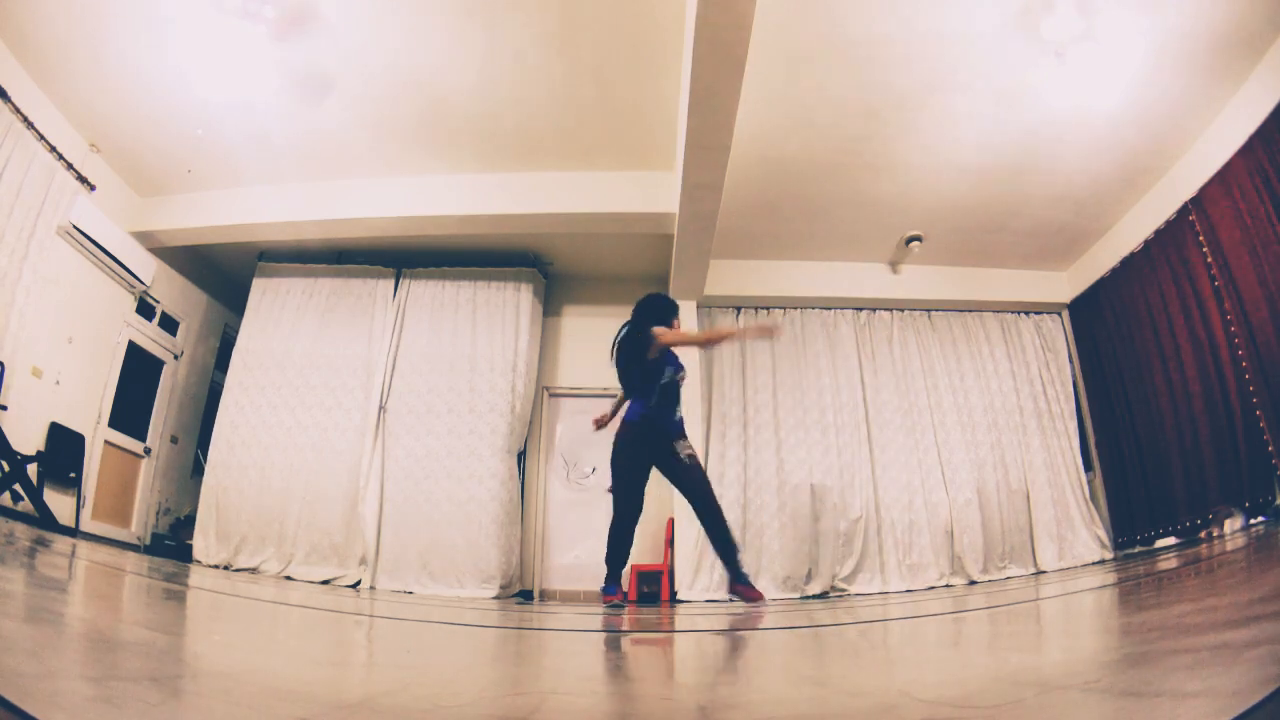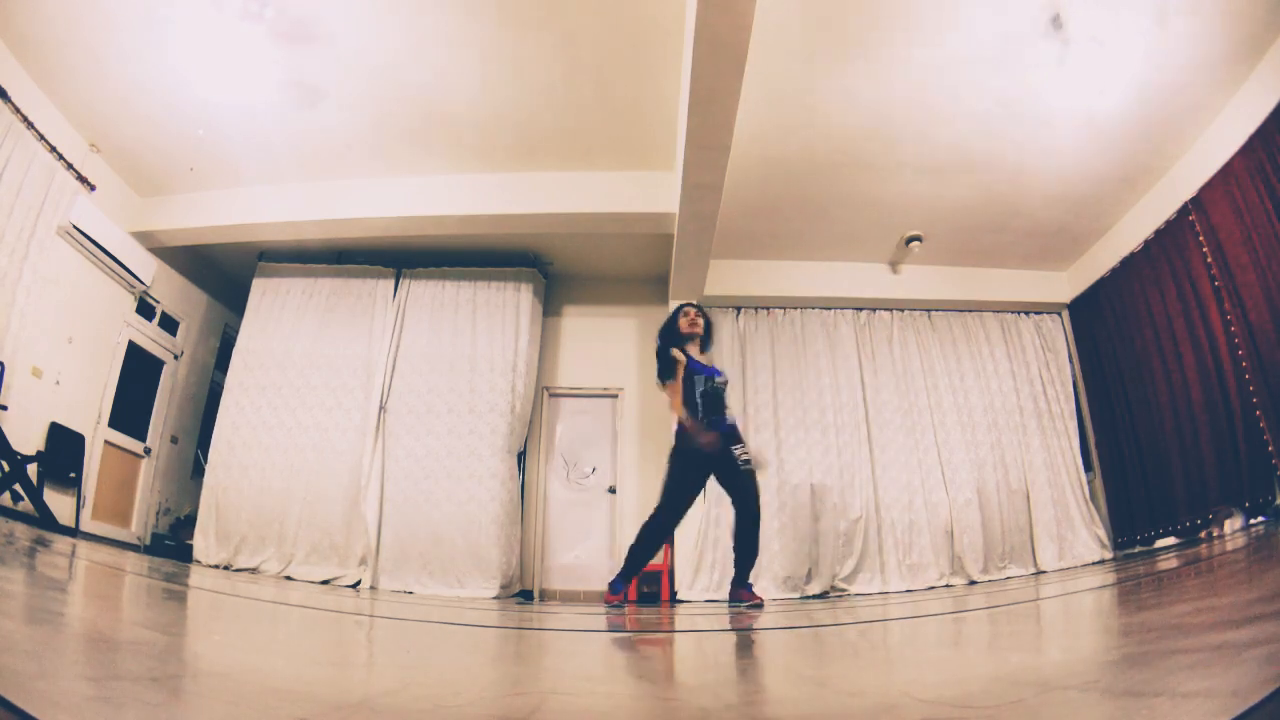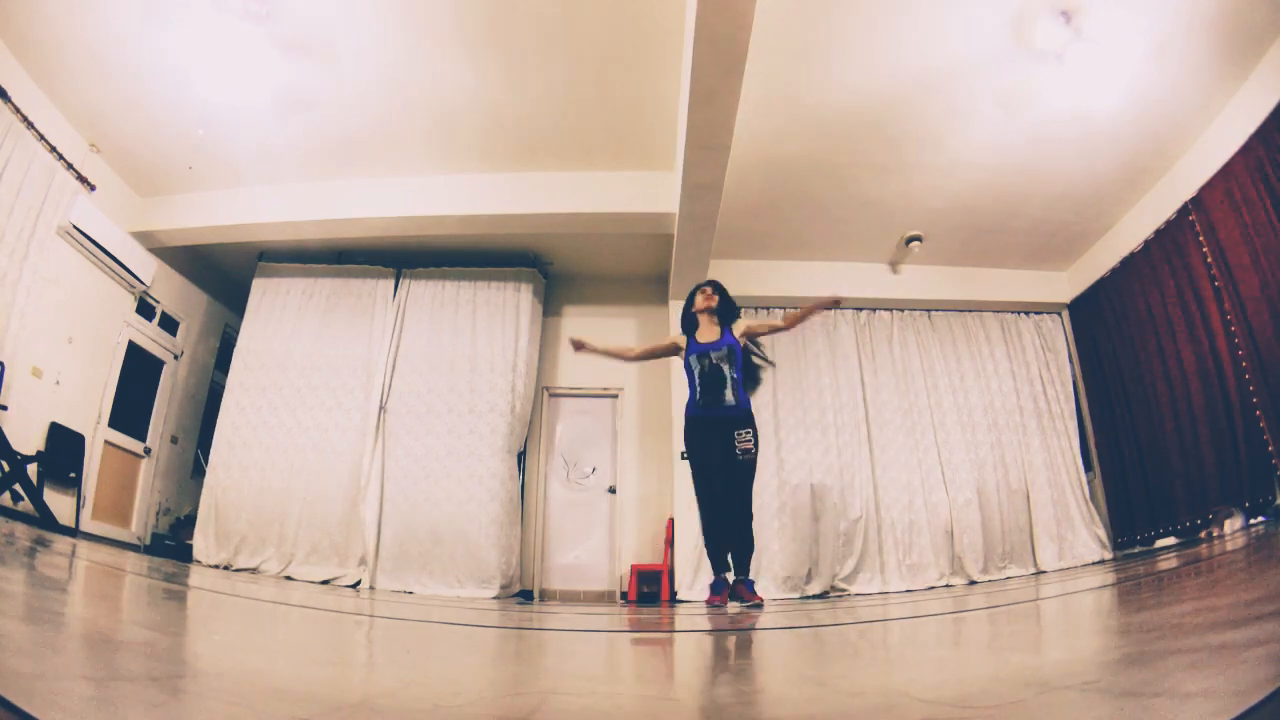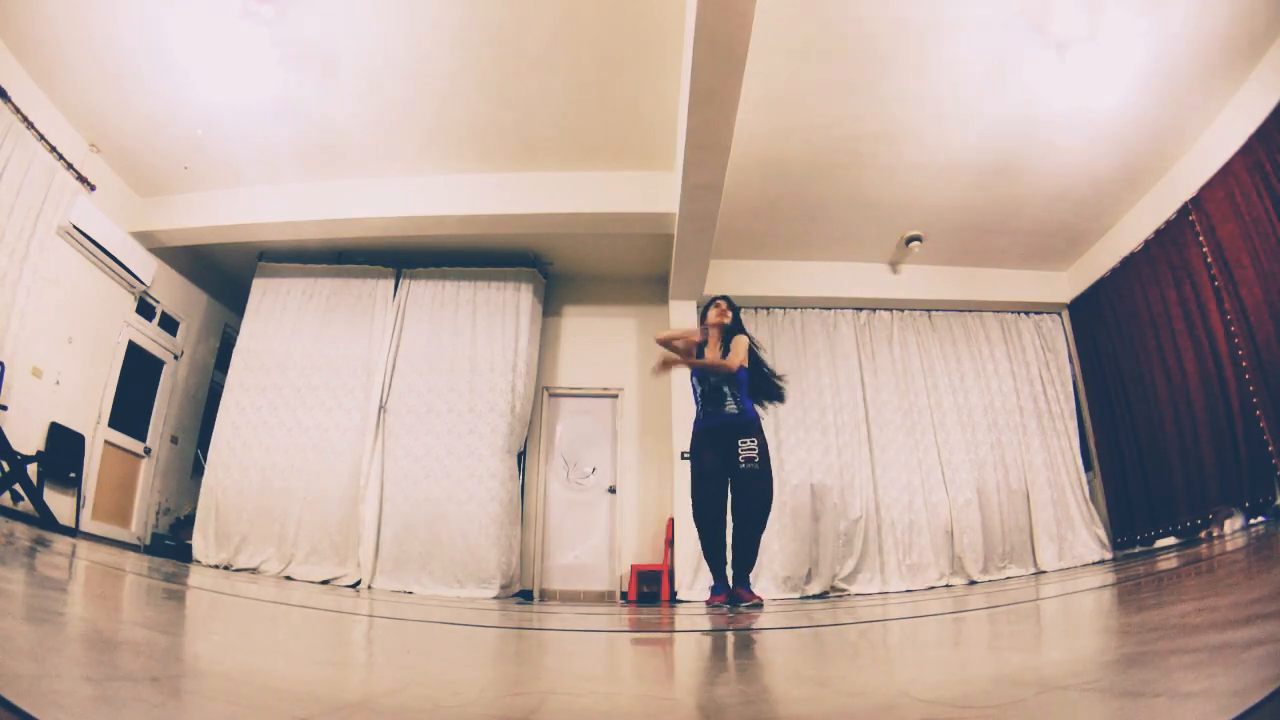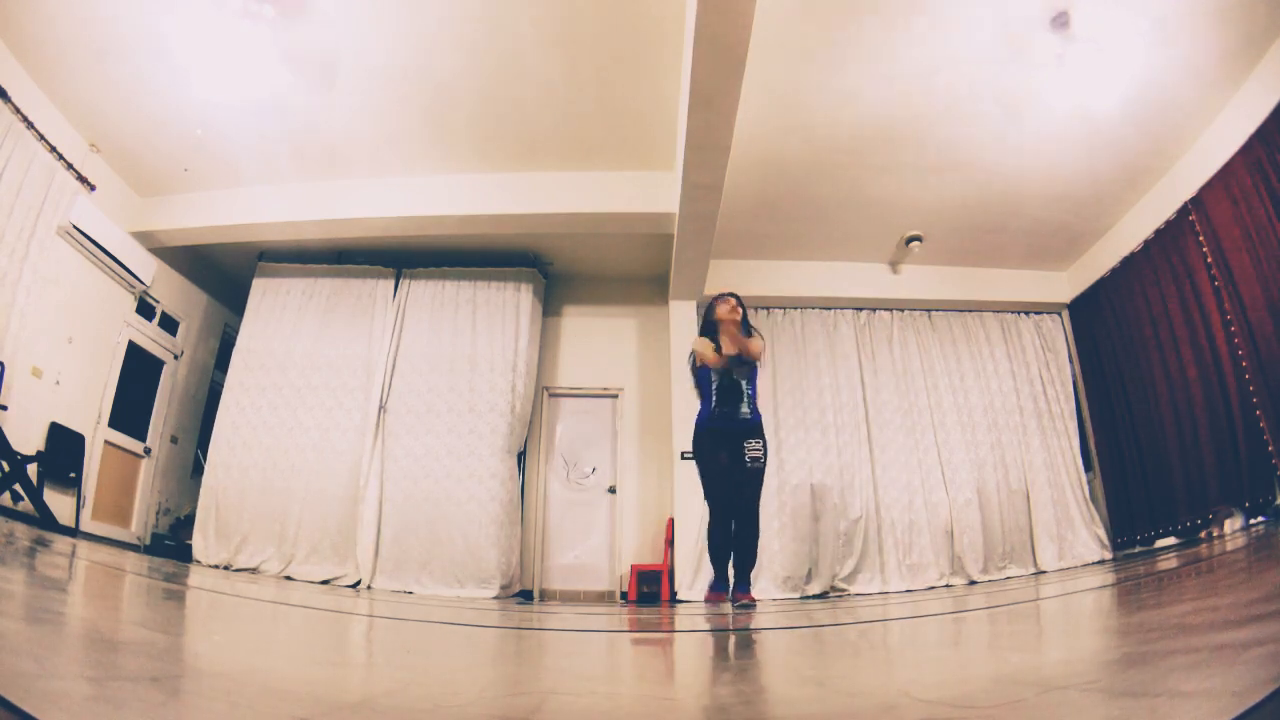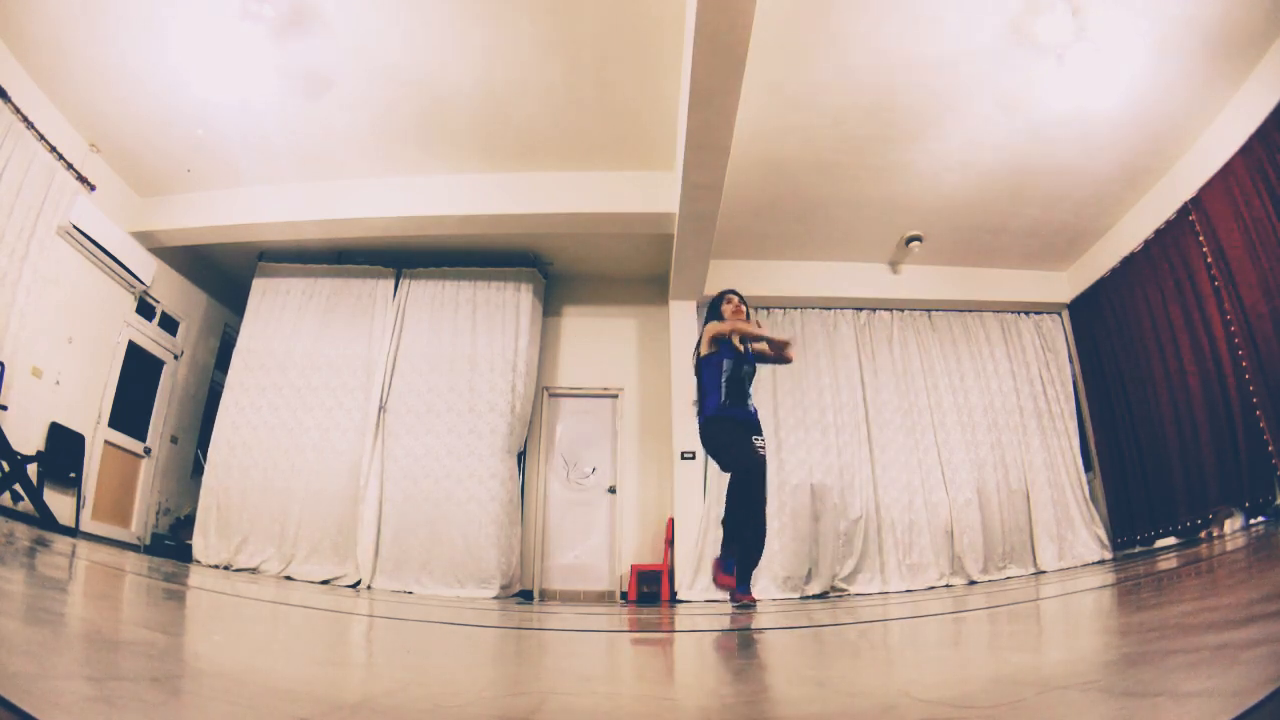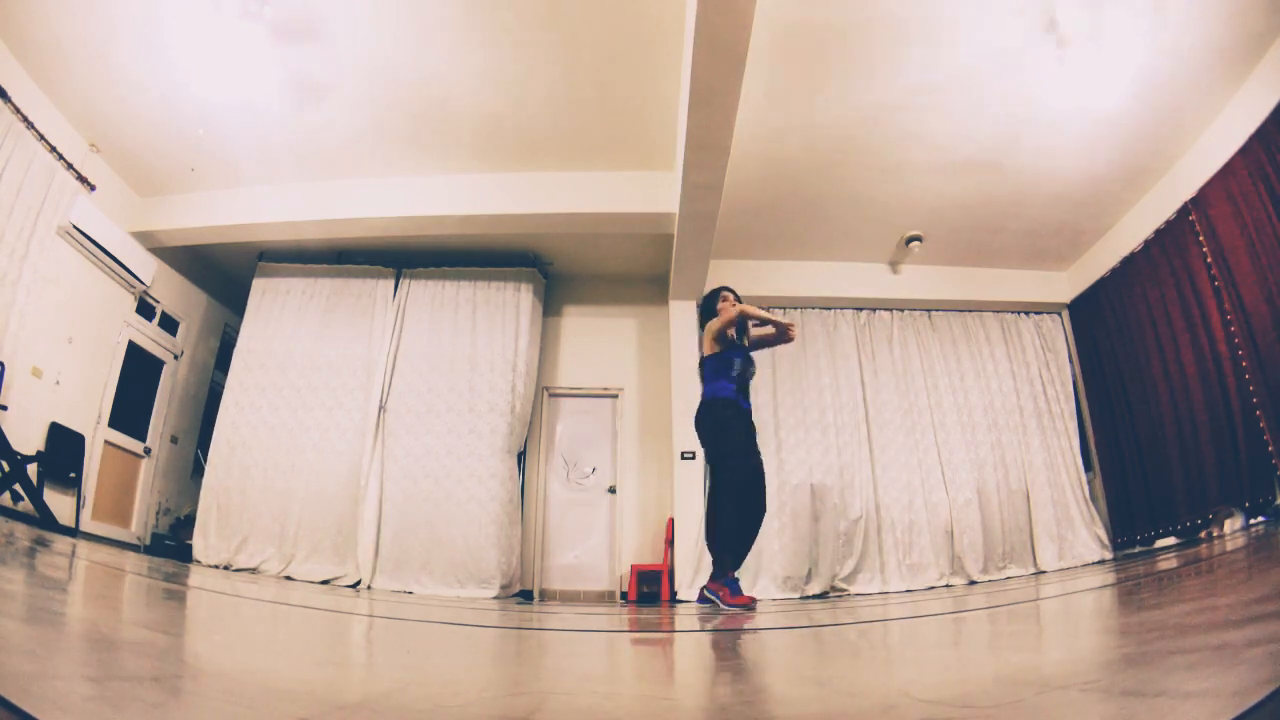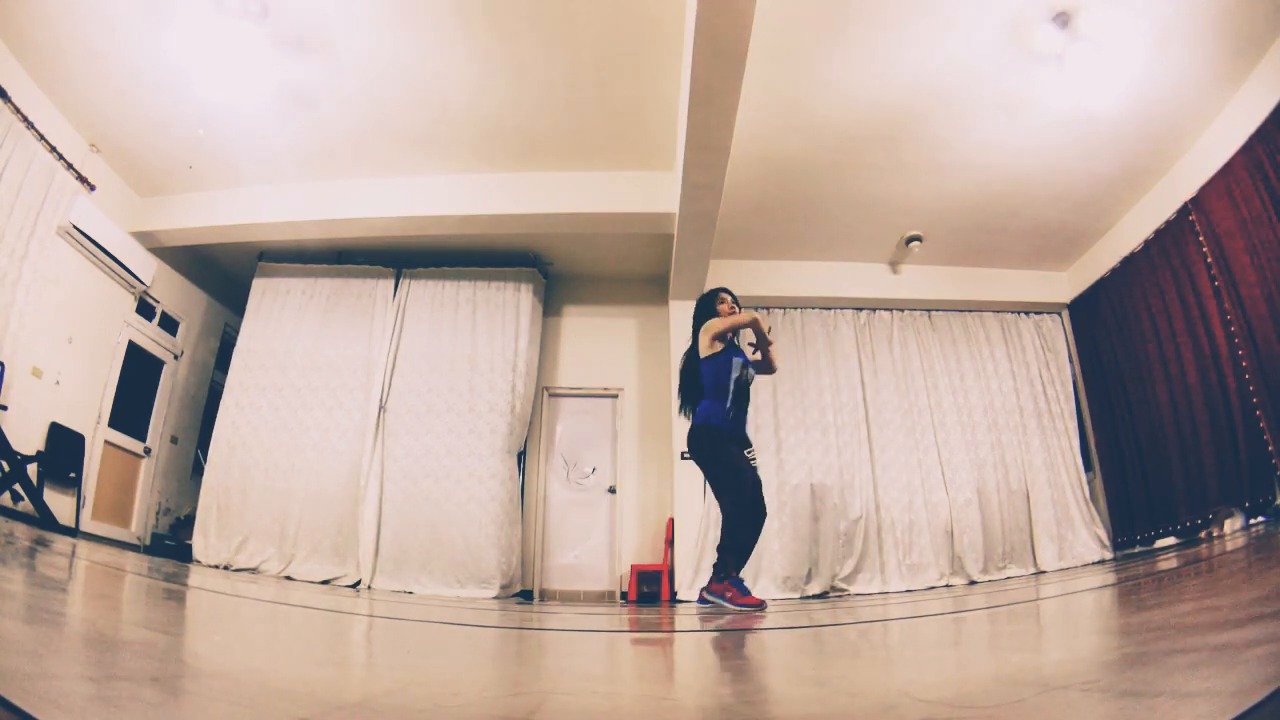
dt=0.3s
person 1, frame 1
left shoulder: (655, 346)
right shoulder: (653, 336)
left elbow: (635, 386)
right elbow: (704, 338)
left wrist: (612, 413)
right wrist: (749, 330)
left hip: (670, 435)
right hip: (639, 435)
left knee: (706, 502)
right knee: (627, 510)
left ankle: (736, 576)
right ankle: (612, 583)
person 1, frame 2
left shoulder: (709, 364)
right shoulder: (676, 357)
right elbow: (676, 404)
left wrist: (739, 445)
right wrist: (698, 433)
left hip: (727, 439)
right hip: (692, 442)
left knee: (750, 508)
right knee: (667, 514)
left ankle: (740, 584)
right ankle: (620, 583)
person 1, frame 3
left shoulder: (738, 330)
right shoulder: (683, 342)
left elbow: (784, 323)
right elbow: (635, 354)
left wrist: (819, 305)
right wrist: (593, 348)
left hip: (739, 423)
right hip: (700, 425)
left knee: (738, 500)
right knee: (710, 501)
left ankle: (742, 580)
right ankle: (719, 580)
person 1, frame 4
left shoulder: (739, 342)
right shoulder: (694, 349)
left elbow: (729, 364)
right elbow: (662, 339)
left wrist: (684, 361)
right wrist: (696, 334)
left hip: (744, 433)
right hip: (706, 437)
left knee: (753, 504)
right knee: (707, 509)
left ankle: (741, 583)
right ankle: (720, 584)
person 1, frame 5
left shoulder: (752, 340)
right shoulder: (704, 343)
left elbow: (754, 353)
right elbow: (717, 361)
left wrist: (733, 332)
left hip: (748, 433)
right hip: (711, 434)
left knee: (747, 507)
right knee: (721, 506)
left ankle: (742, 585)
right ankle: (720, 581)
person 1, frame 6
left shoulder: (749, 346)
right shoulder: (712, 332)
left elbow: (786, 356)
right elbow: (734, 327)
left wrist: (763, 338)
right wrist: (770, 337)
left hip: (748, 425)
right hip: (717, 424)
left knee: (755, 501)
right knee: (746, 478)
left ankle: (742, 581)
right ankle: (727, 556)
person 1, frame 7
left shoulder: (744, 339)
right shoulder: (713, 330)
left elbow: (788, 335)
right elbow: (740, 312)
left wrist: (772, 325)
right wrist: (774, 320)
left hip: (739, 419)
right hip: (718, 413)
left knee: (753, 502)
right knee: (729, 490)
left ankle: (718, 581)
right ankle: (722, 578)
person 1, frame 8
left shoulder: (734, 347)
right shoulder: (710, 329)
left elbow: (770, 367)
right elbow: (752, 317)
left wrist: (764, 344)
right wrist: (761, 333)
left hip: (733, 438)
right hip: (710, 435)
left knee: (752, 509)
right knee: (744, 495)
left ankle: (719, 583)
right ankle: (724, 578)
